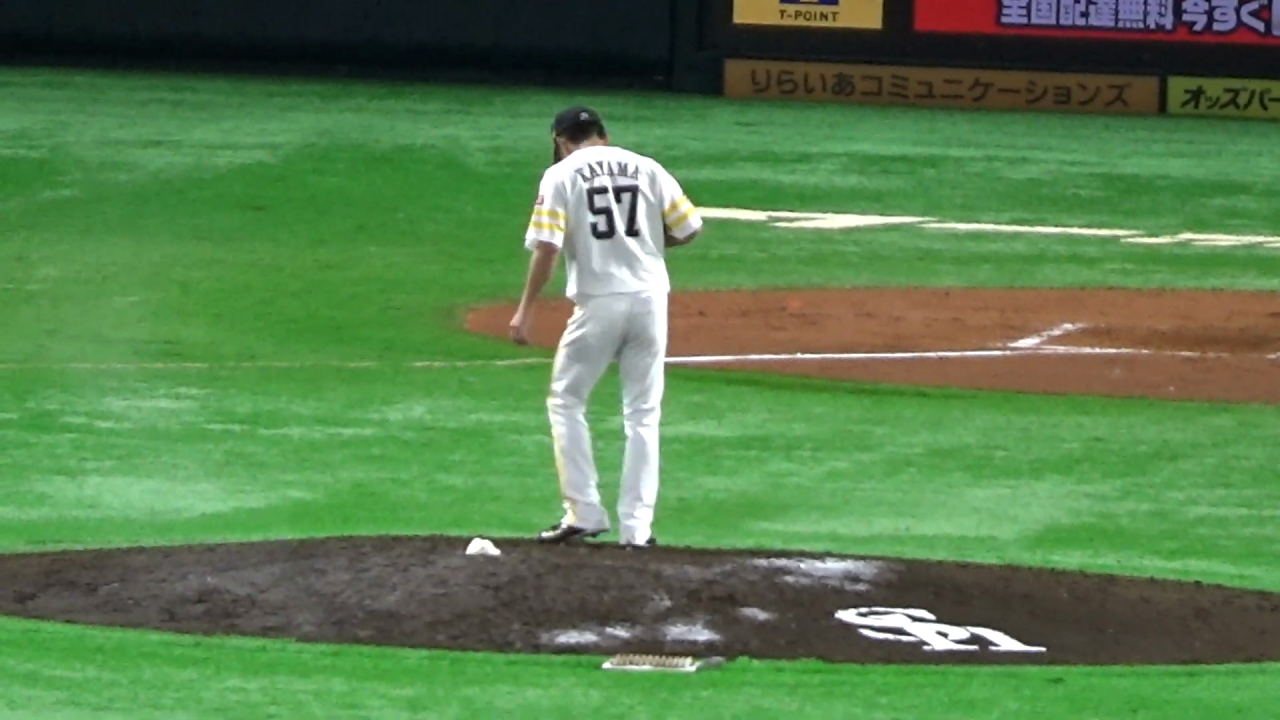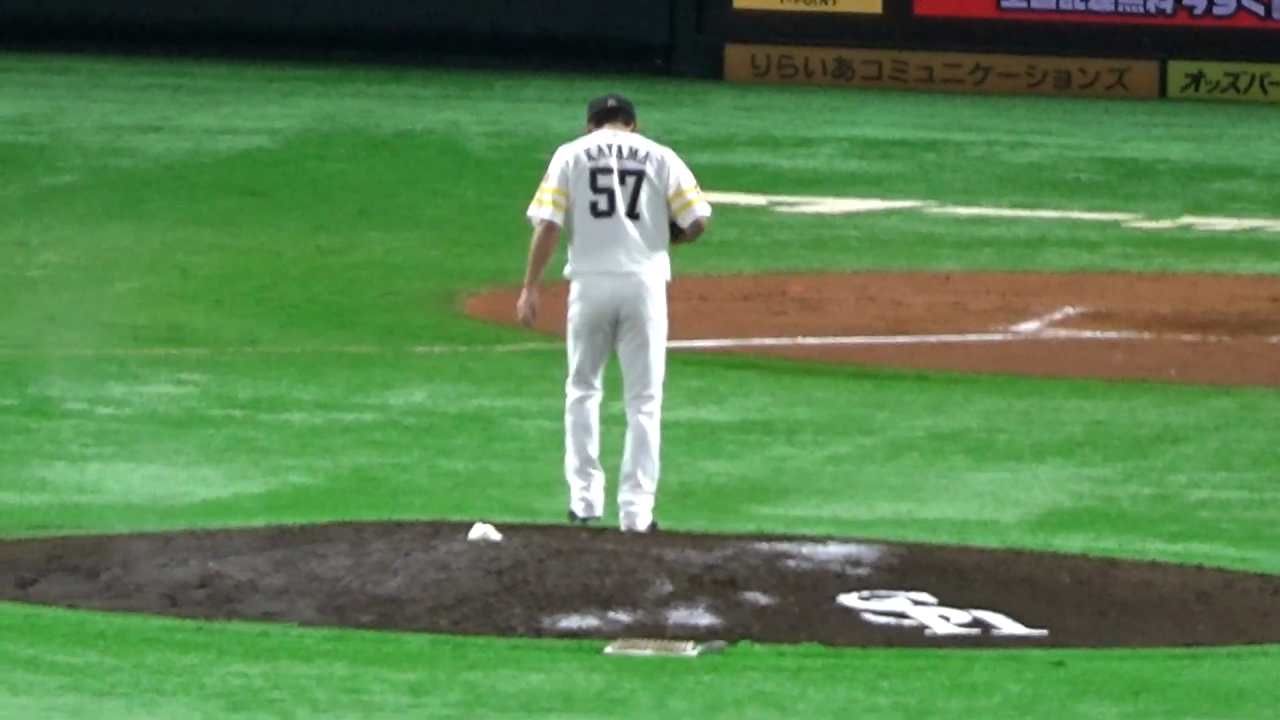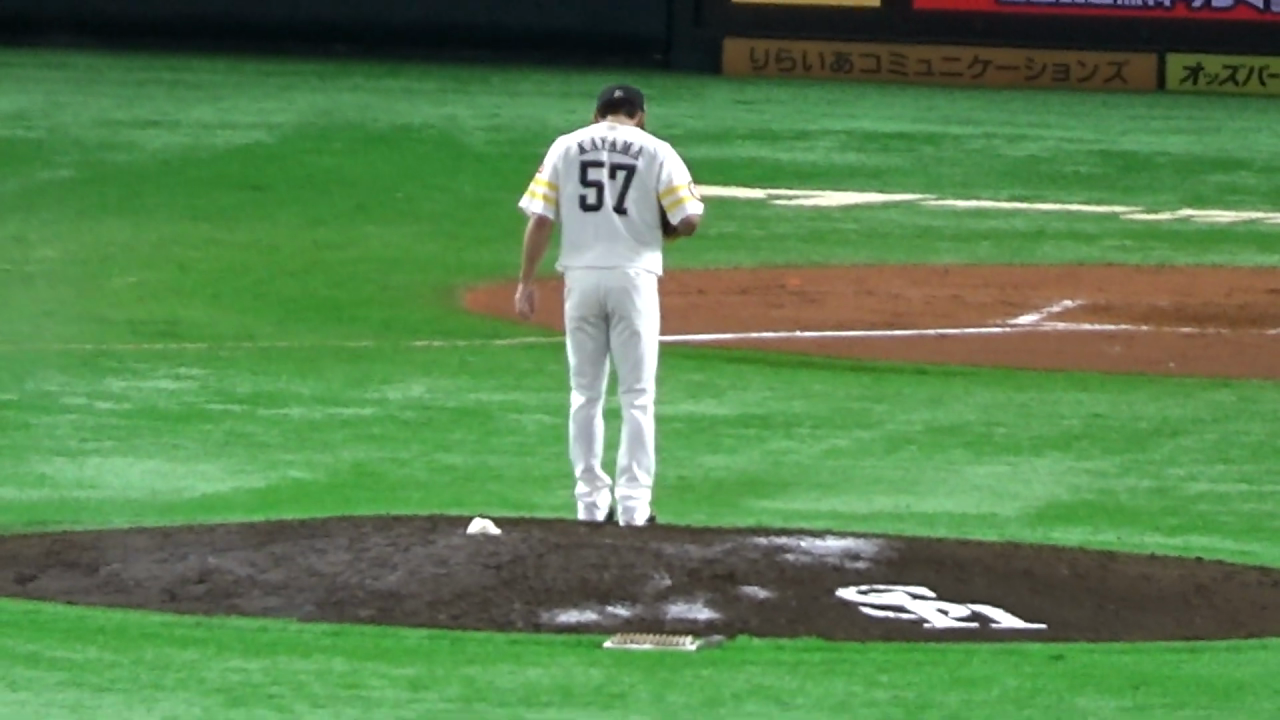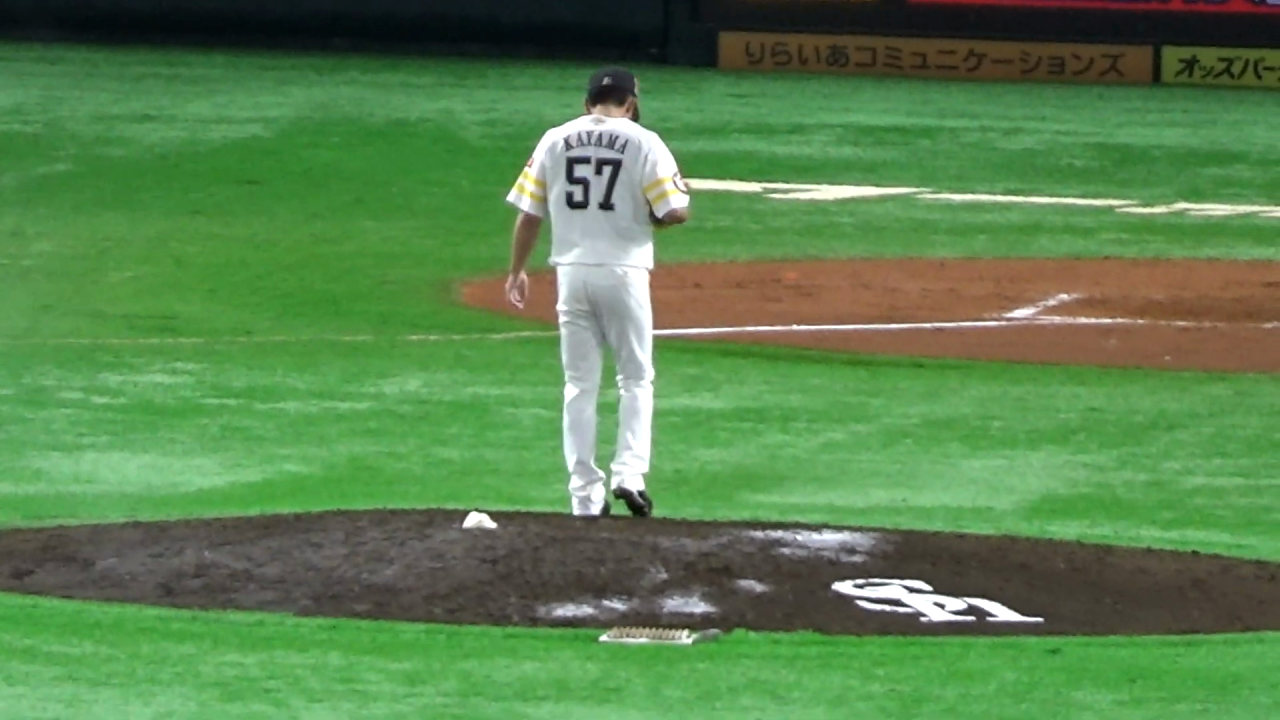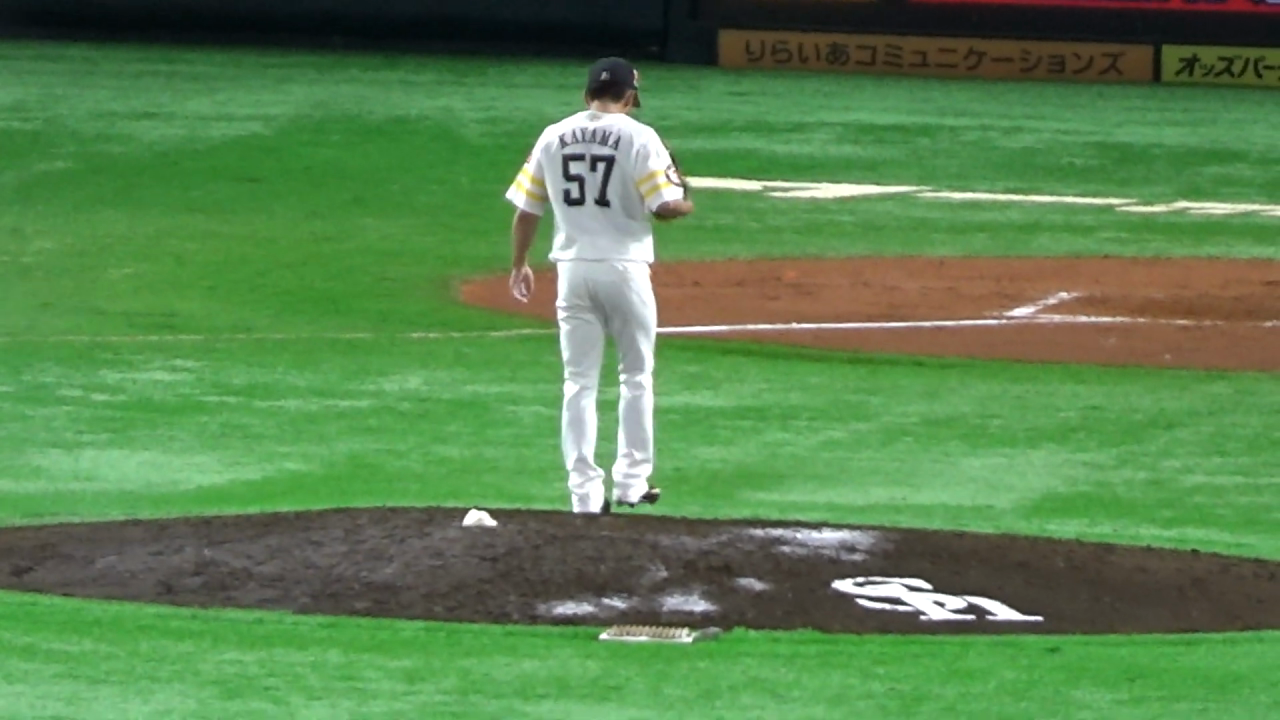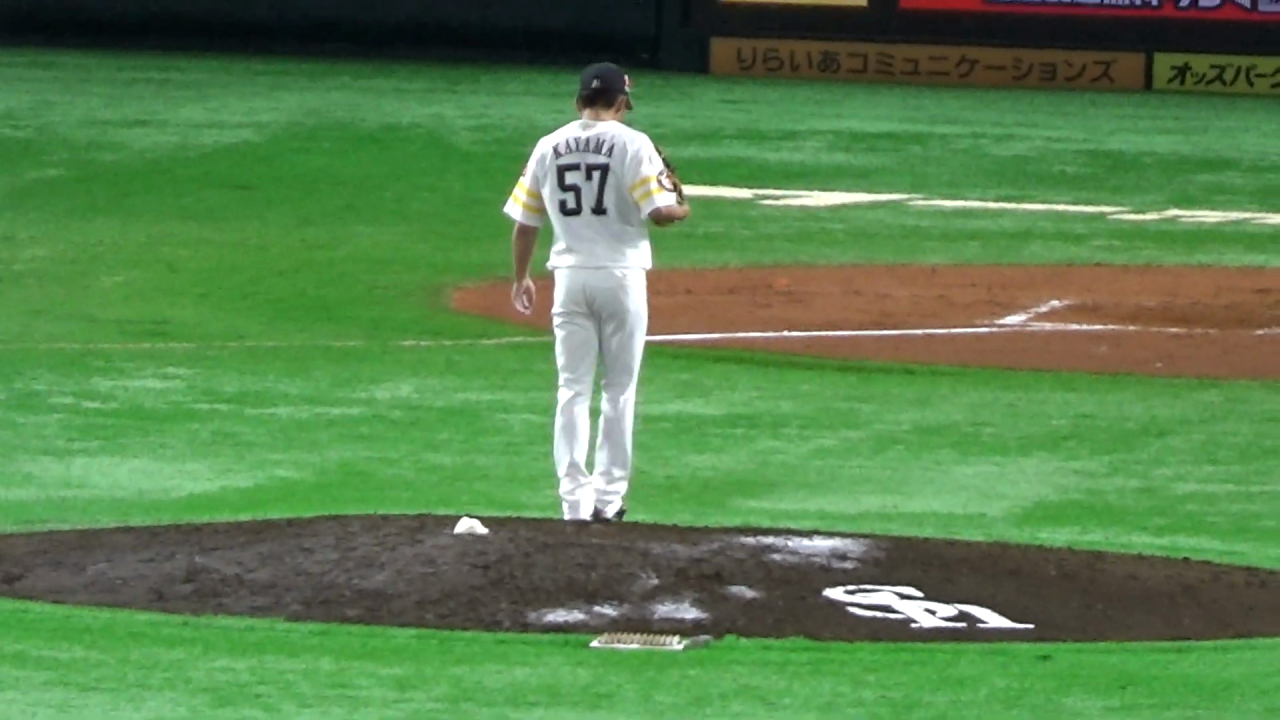
dt=0.2s
person 1, frame 1
left shoulder: (560, 175)
right shoulder: (647, 167)
left elbow: (547, 249)
right elbow: (688, 230)
left wrist: (525, 309)
left hip: (597, 304)
right hip: (650, 301)
left knee: (565, 402)
right knee: (643, 415)
left ankle: (584, 513)
right ankle: (637, 527)
person 1, frame 2
left shoulder: (570, 154)
right shoulder: (661, 155)
left elbow: (547, 227)
right elbow: (697, 222)
left wrist: (530, 288)
left hip: (591, 285)
right hip: (645, 285)
left knee: (582, 389)
right knee: (643, 402)
left ankle: (585, 496)
right ankle: (637, 511)
person 1, frame 3
left shoulder: (565, 146)
right shoulder: (657, 150)
left elbow: (540, 219)
right elbow: (689, 220)
left wrist: (526, 281)
right wrist: (663, 232)
left hip: (581, 279)
right hip: (633, 279)
left knee: (586, 394)
right knee: (636, 396)
left ankle: (591, 501)
right ankle: (633, 506)
person 1, frame 4
left shoulder: (555, 140)
right shoulder: (644, 141)
left elbow: (529, 215)
right elbow: (675, 212)
left wrist: (517, 271)
right wrist: (654, 218)
left hip: (572, 273)
right hip: (624, 273)
left knee: (580, 386)
right knee: (636, 378)
left ankle: (586, 495)
right ankle: (629, 474)
person 1, frame 5
left shoulder: (553, 136)
right shoulder: (639, 135)
left elbow: (526, 211)
right elbow: (667, 206)
left wrist: (519, 265)
right wrist: (685, 206)
left hip: (572, 270)
right hip: (624, 268)
left knee: (579, 383)
right knee: (636, 375)
left ankle: (586, 494)
right ankle: (632, 480)
person 1, frame 6
left shoulder: (548, 147)
right shoulder: (633, 142)
left elbow: (524, 222)
right elbow: (660, 212)
left wrist: (521, 278)
right wrist: (681, 210)
left hip: (570, 278)
right hip: (620, 277)
left knee: (573, 390)
right knee: (619, 389)
left ankle: (576, 500)
right ankle: (608, 496)
